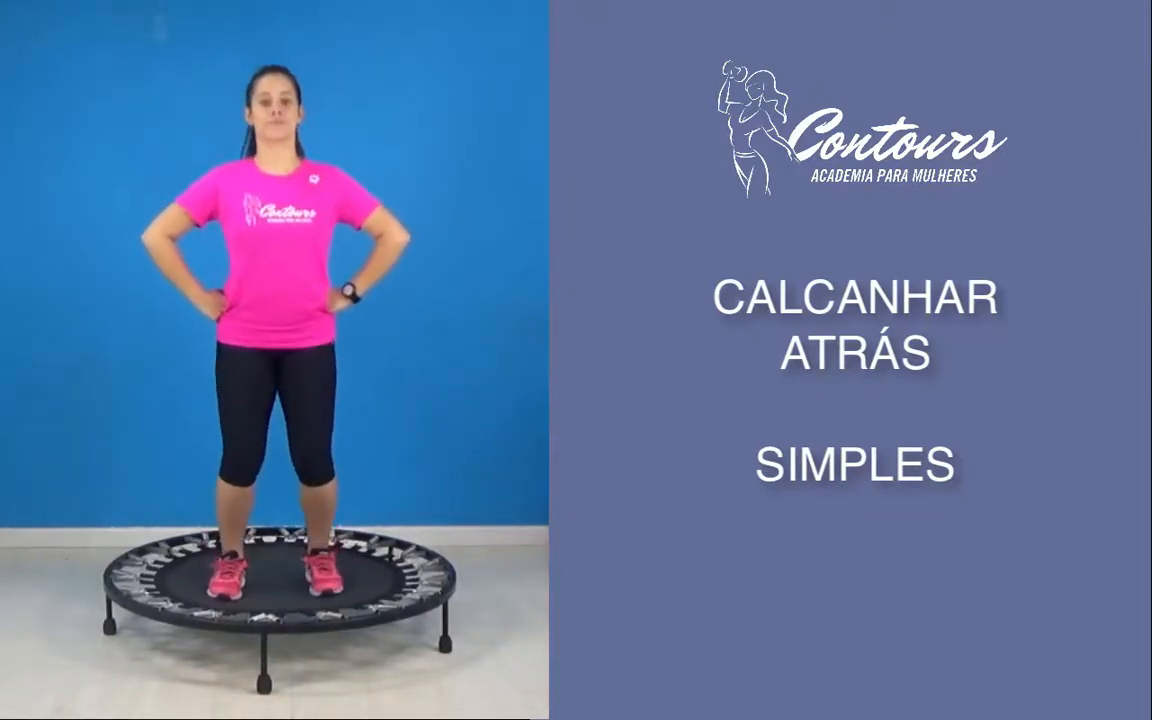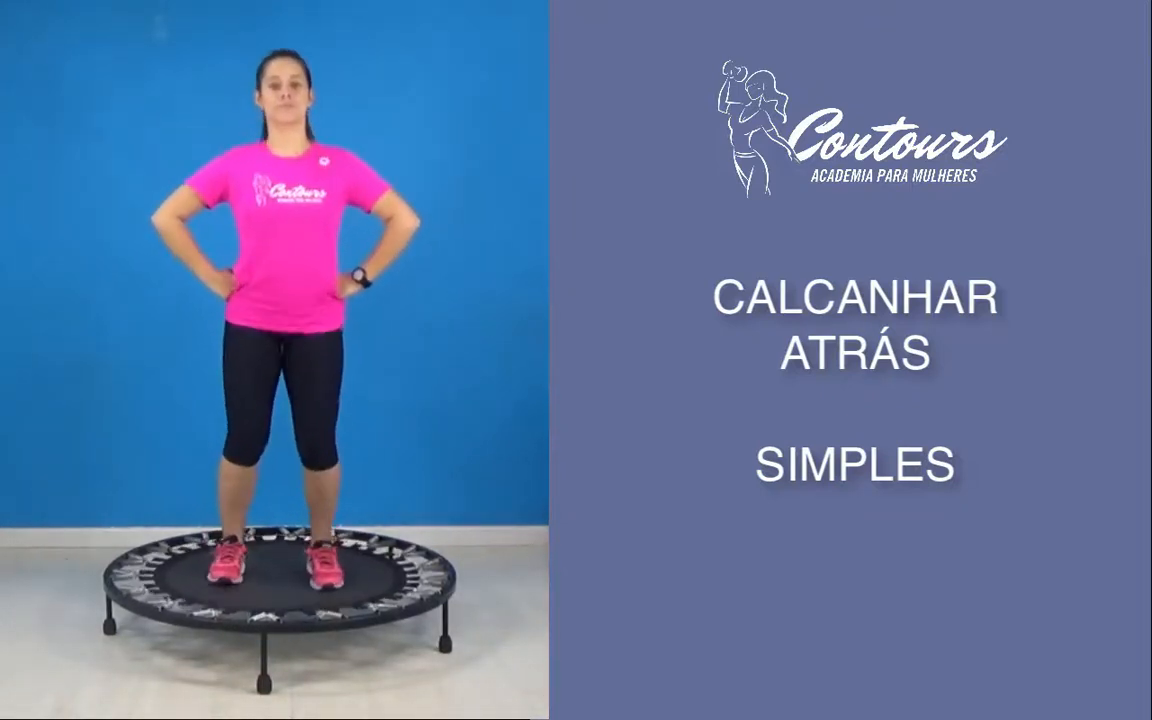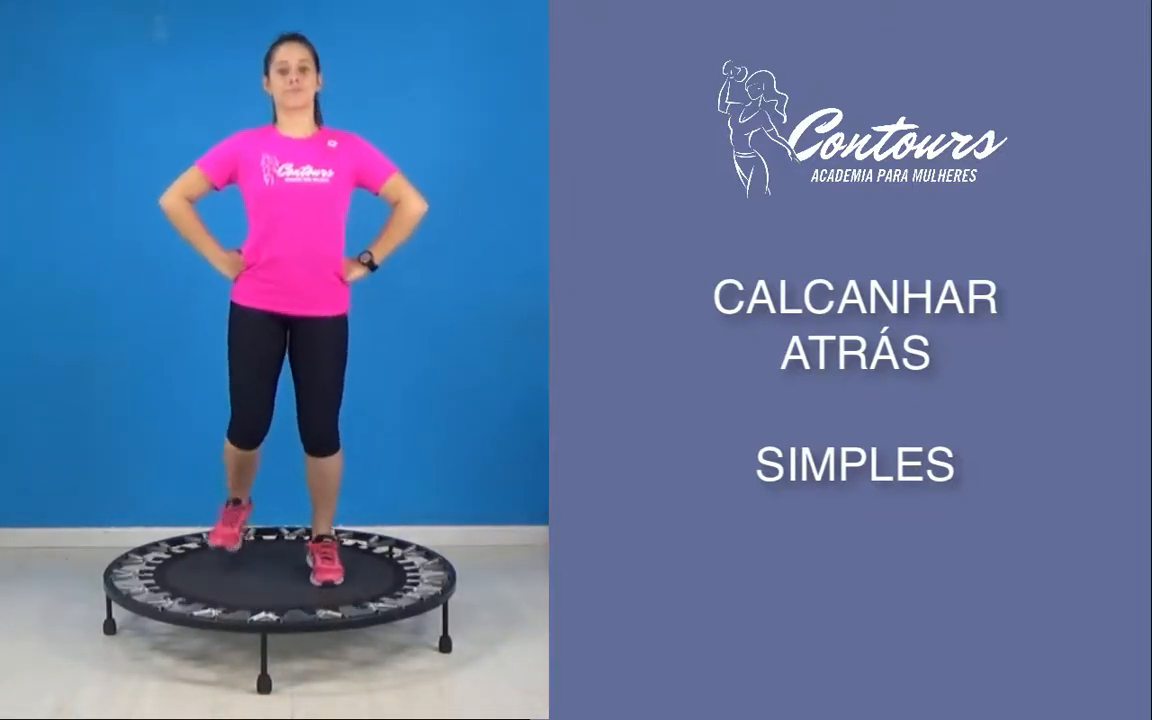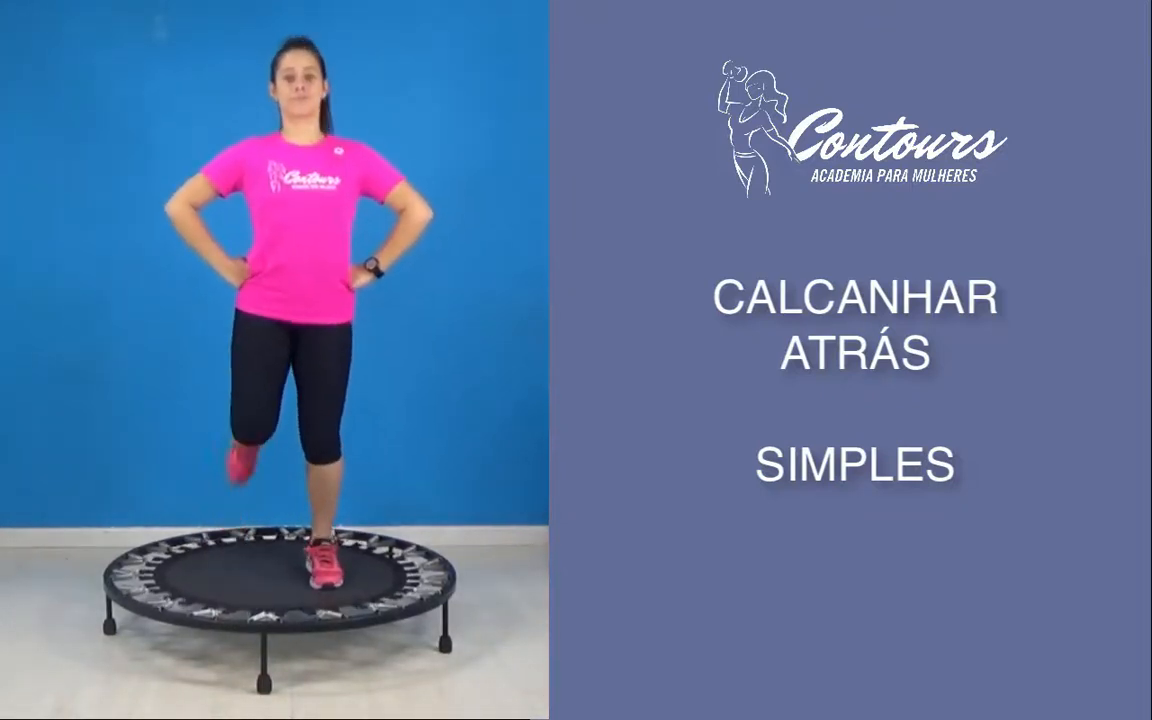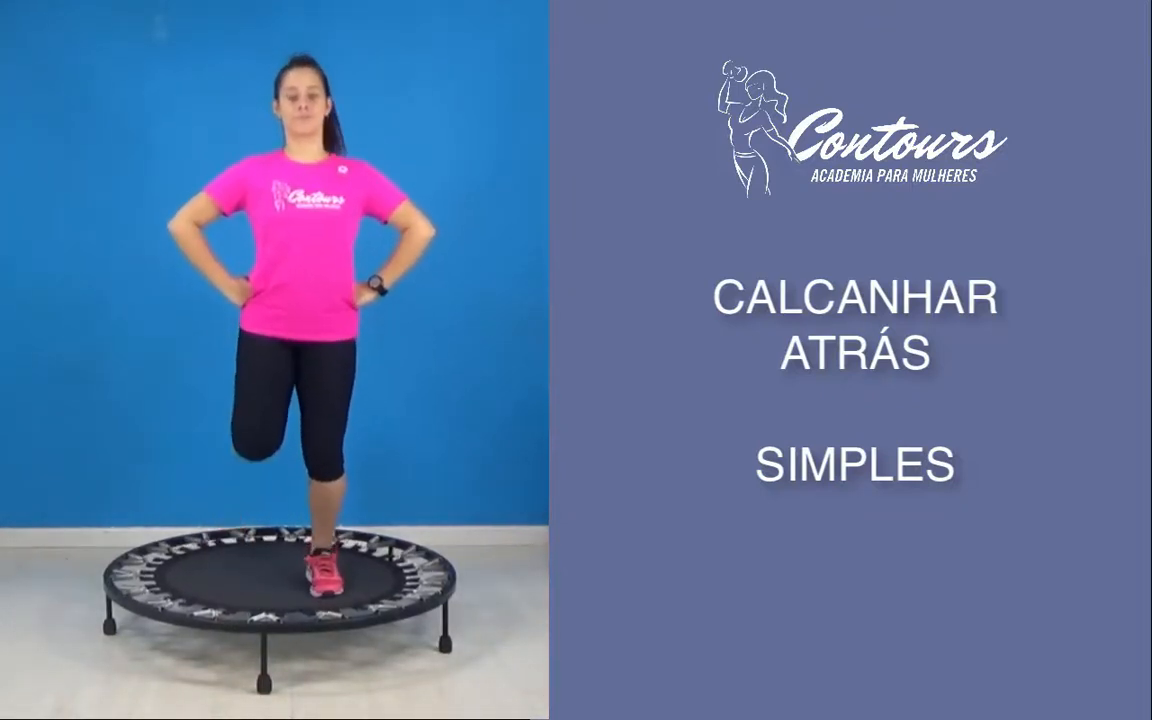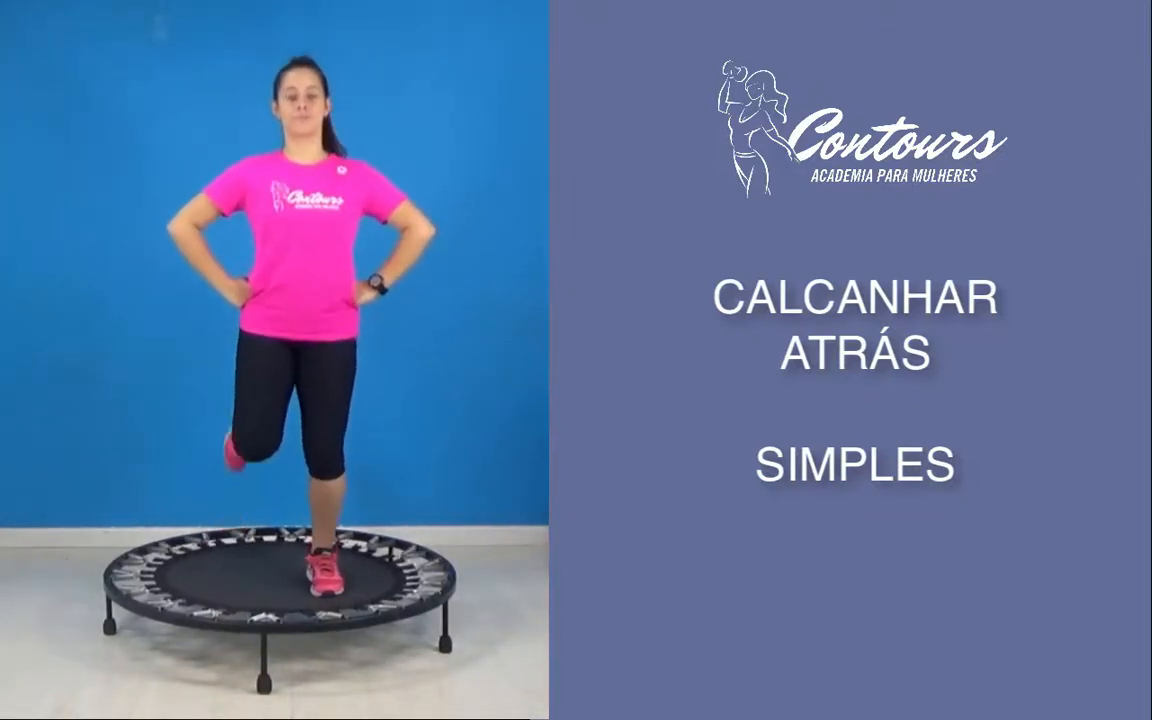
dt=0.1s
person 1, frame 1
left shoulder: (329, 183)
right shoulder: (224, 181)
left elbow: (395, 236)
right elbow: (157, 236)
left wrist: (349, 293)
right wrist: (202, 298)
left hip: (310, 344)
right hip: (241, 343)
left knee: (314, 460)
right knee: (241, 459)
left ankle: (321, 553)
right ankle: (230, 557)
person 1, frame 2
left shoulder: (340, 166)
right shoulder: (235, 164)
left elbow: (405, 221)
right elbow: (166, 218)
left wrist: (359, 279)
right wrist: (213, 278)
left hip: (319, 327)
right hip: (250, 325)
left knee: (318, 444)
right knee: (245, 440)
left ankle: (322, 545)
right ankle: (231, 544)
person 1, frame 3
left shoulder: (349, 150)
right shoulder: (243, 147)
left elbow: (412, 204)
right elbow: (174, 199)
left wrist: (366, 262)
right wrist: (221, 259)
left hip: (324, 311)
right hip: (255, 306)
left knee: (321, 430)
right knee: (248, 422)
left ankle: (323, 540)
right ankle: (236, 504)
person 1, frame 4
left shoulder: (354, 158)
right shoulder: (249, 154)
left elbow: (418, 212)
right elbow: (179, 206)
left wrist: (371, 269)
right wrist: (225, 266)
left hip: (330, 318)
right hip: (261, 314)
left knee: (322, 436)
right knee: (251, 428)
left ankle: (322, 545)
right ankle: (246, 450)
person 1, frame 5
left shoulder: (357, 176)
right shoulder: (252, 172)
left elbow: (420, 230)
right elbow: (183, 224)
left wrist: (375, 287)
right wrist: (228, 284)
left hip: (333, 335)
right hip: (264, 331)
left knee: (324, 452)
right knee: (255, 442)
left ankle: (323, 553)
right ankle: (254, 420)
person 1, frame 6
left shoulder: (357, 176)
right shoulder: (251, 173)
left elbow: (420, 230)
right elbow: (182, 226)
left wrist: (375, 286)
right wrist: (228, 286)
left hip: (333, 336)
right hip: (264, 332)
left knee: (325, 452)
right knee: (256, 441)
left ankle: (323, 553)
right ankle: (243, 431)
